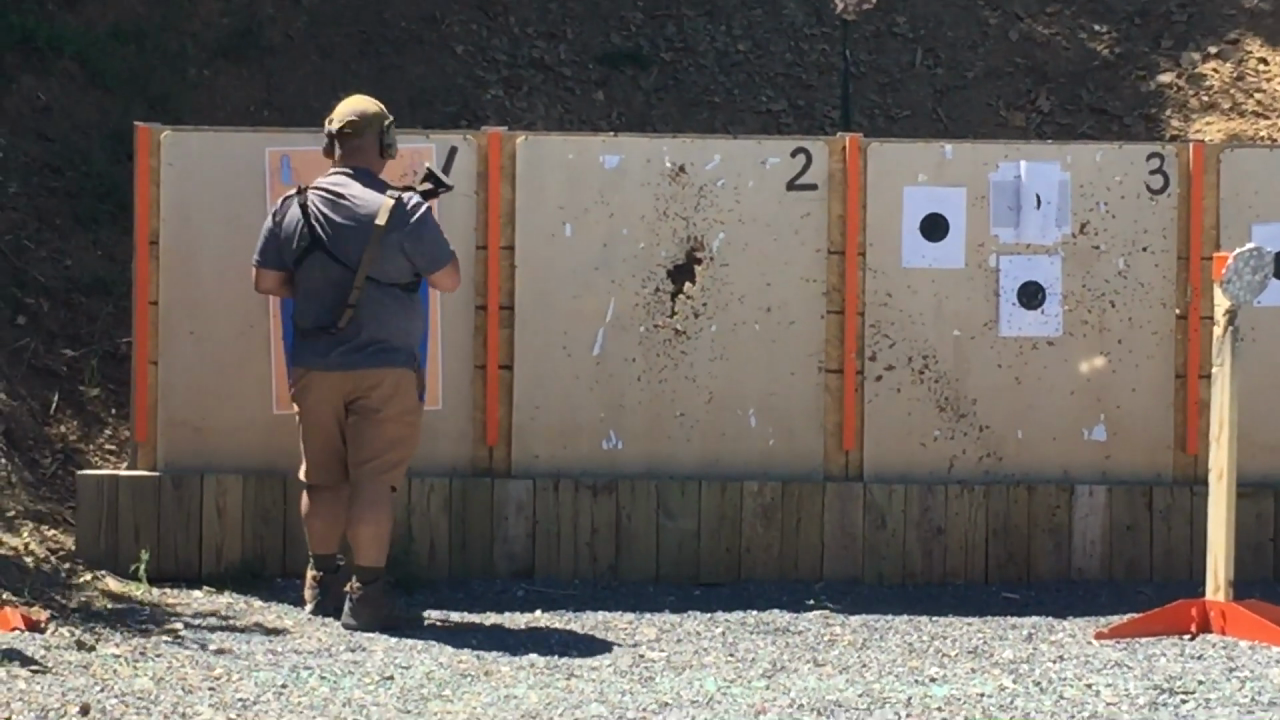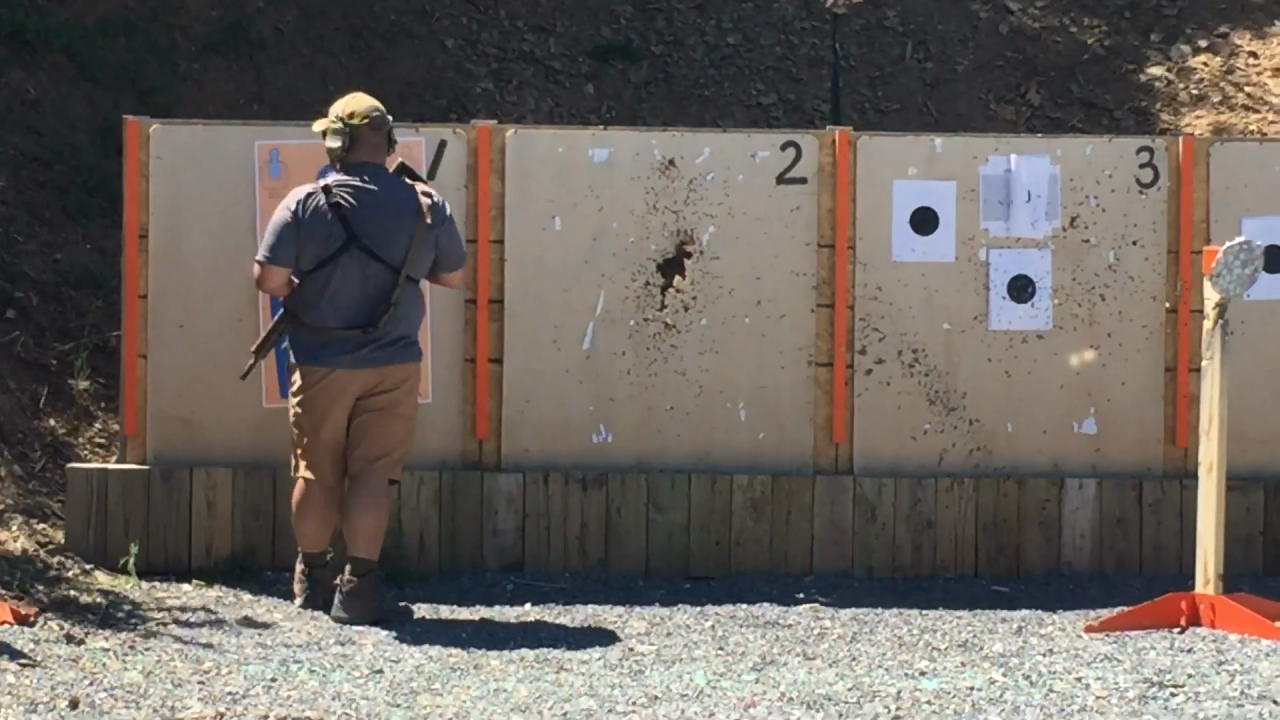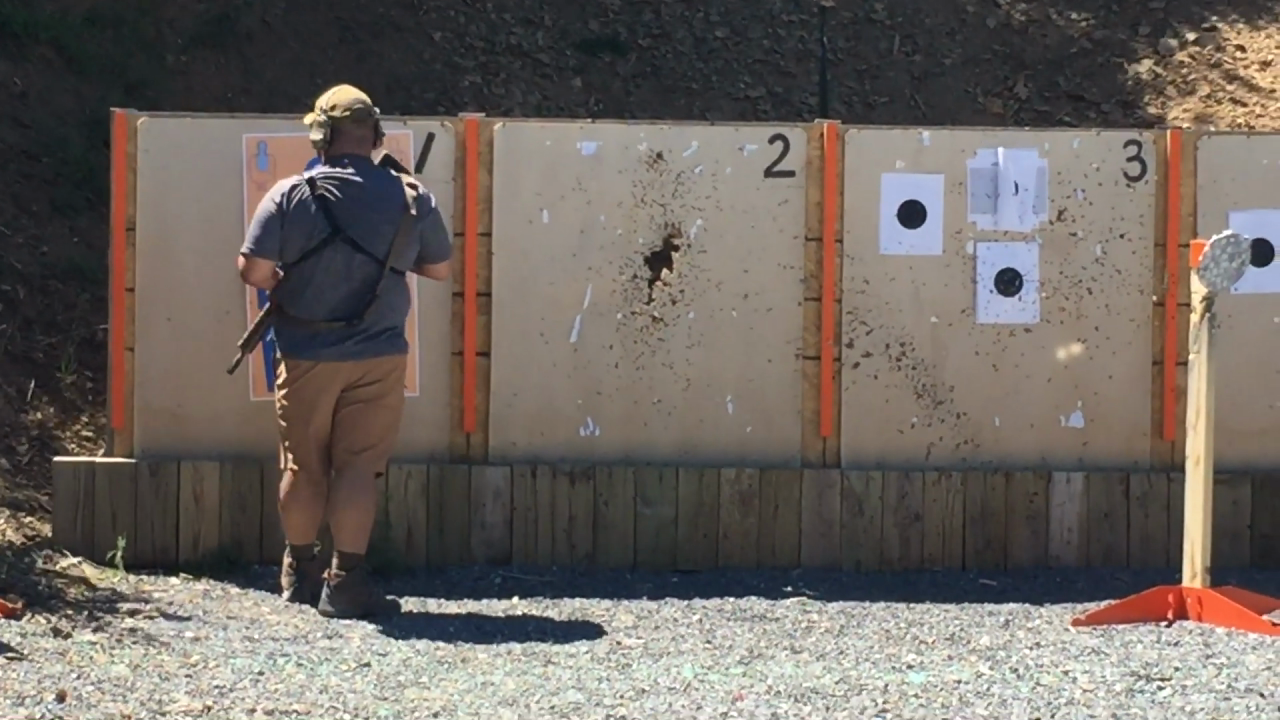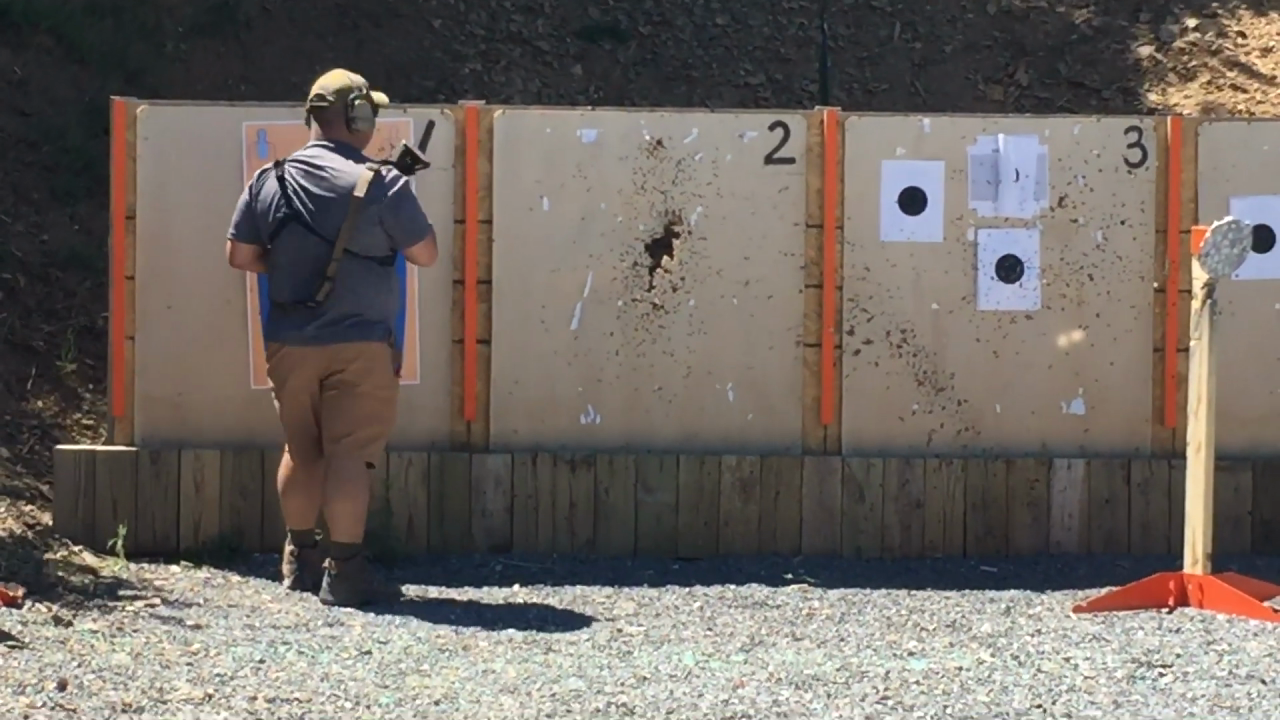
dt=0.5s
person 1, frame 1
left shoulder: (293, 205)
right shoulder: (405, 210)
left elbow: (265, 281)
right elbow: (448, 281)
left hip: (315, 367)
right hip: (385, 369)
left knee: (322, 478)
right knee: (373, 481)
left ankle: (322, 585)
right ankle: (365, 596)
person 1, frame 2
left shoulder: (307, 201)
right shoulder: (428, 206)
left elbow: (267, 279)
right elbow: (453, 278)
left wrist: (302, 292)
left hip: (321, 364)
right hip: (392, 364)
left knee: (316, 474)
right knee: (371, 475)
left ankle: (311, 580)
right ankle: (357, 589)
person 1, frame 3
left shoulder: (292, 194)
right shoulder: (412, 199)
left elbow: (252, 271)
right elbow: (440, 269)
left wrist: (288, 283)
left hip: (307, 356)
right hip: (378, 357)
left knee: (303, 465)
right knee: (357, 467)
left ankle: (298, 573)
right ankle: (345, 582)
person 1, frame 4
left shoulder: (269, 179)
right shoulder: (381, 183)
left elbow: (239, 255)
right elbow: (426, 254)
left hip: (291, 341)
right hip: (360, 344)
left knee: (300, 451)
right knee: (350, 454)
left ankle: (300, 559)
right ankle: (344, 571)
